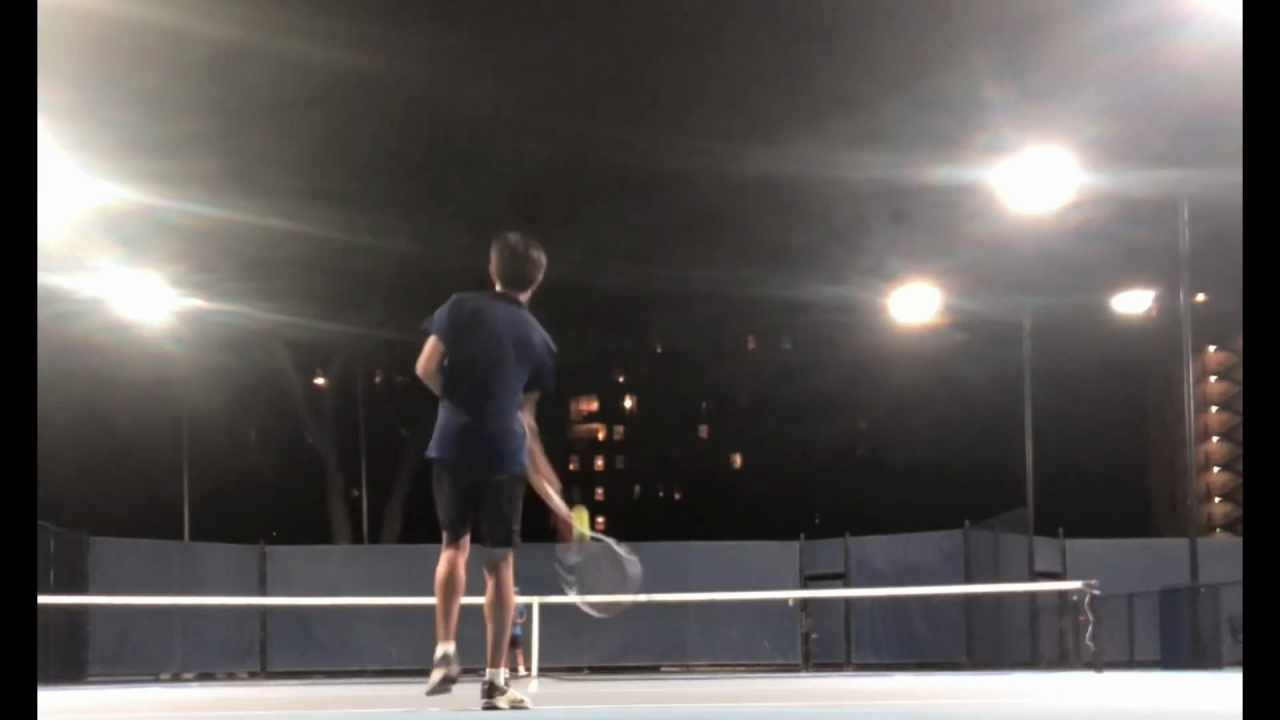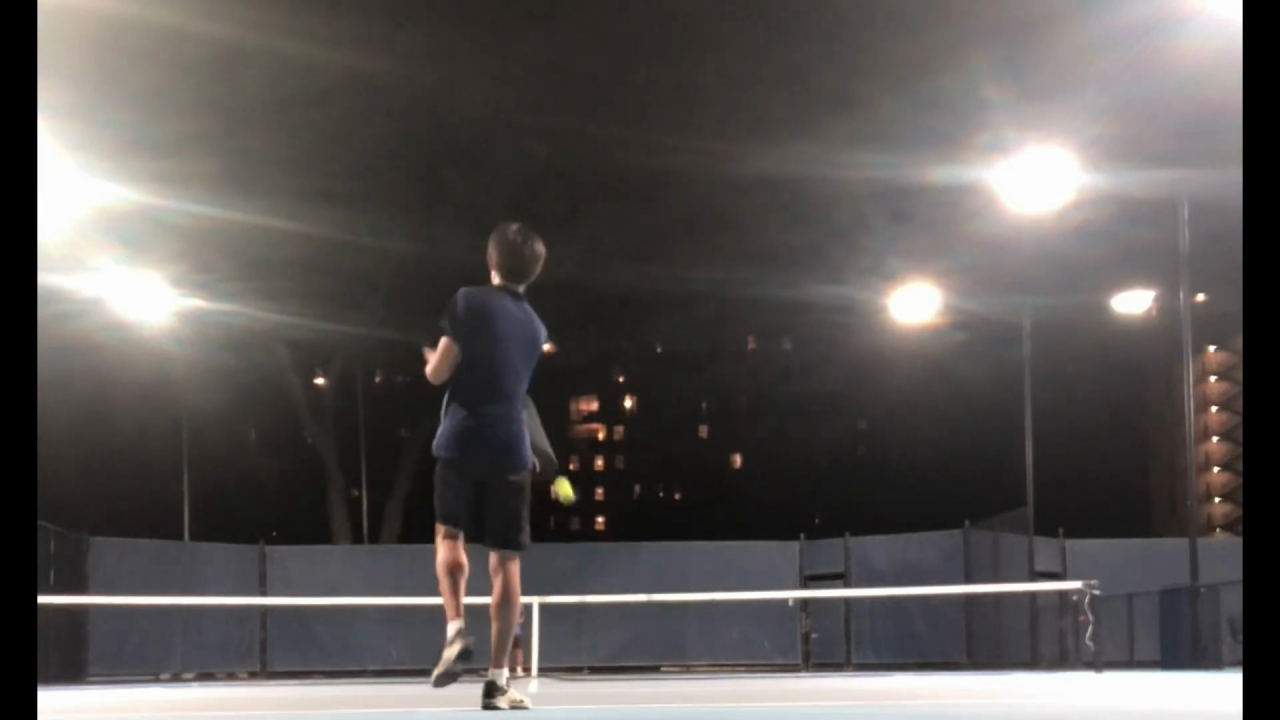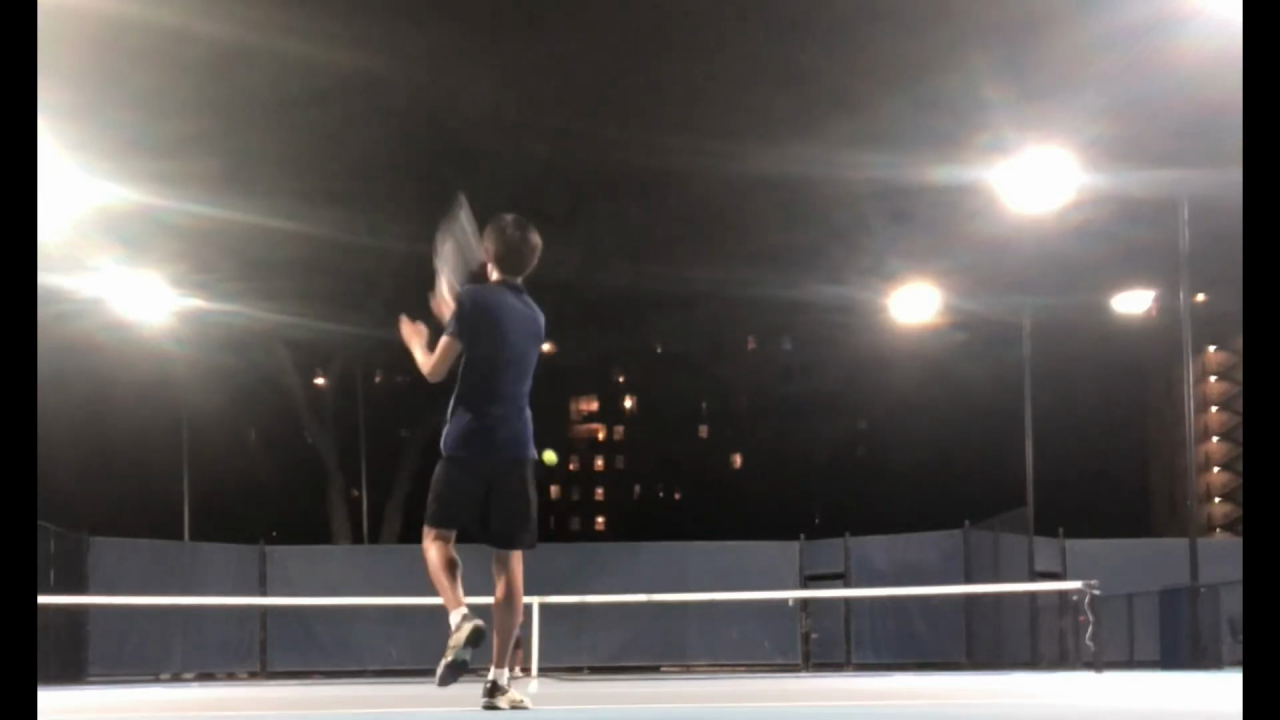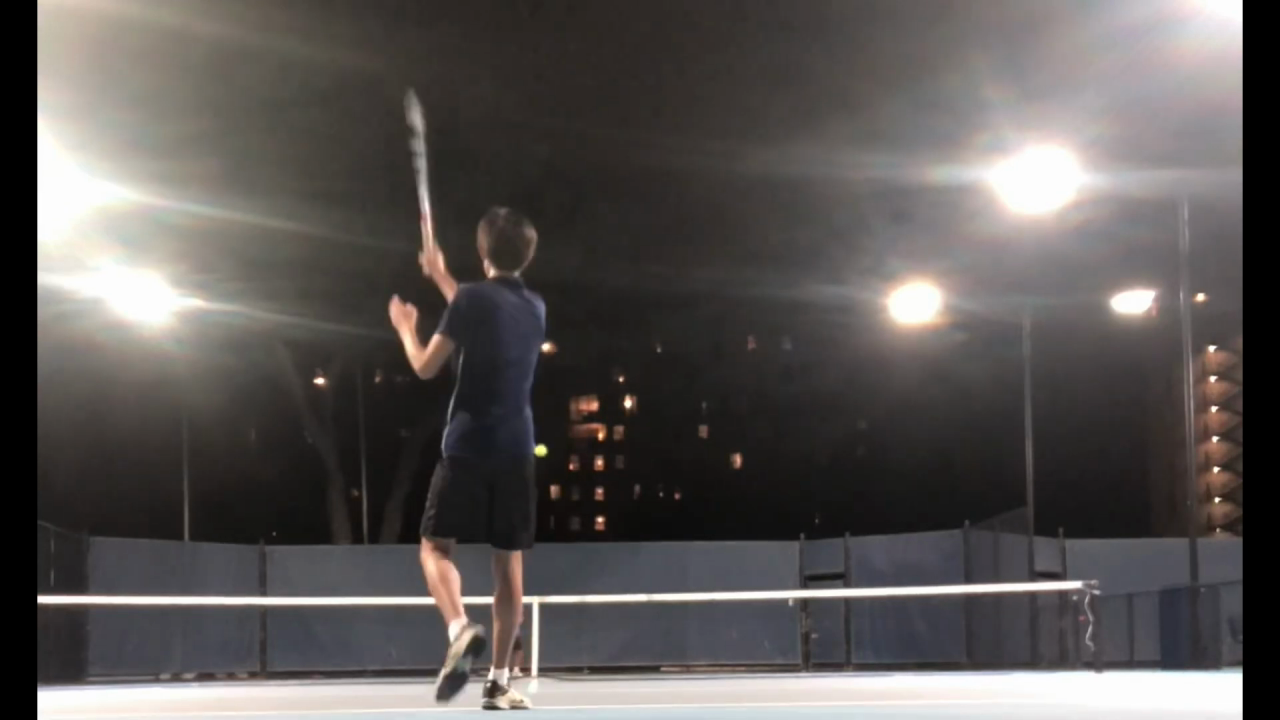
dt=0.1s
person 1, frame 1
left shoulder: (460, 306)
right shoulder: (540, 339)
left elbow: (426, 369)
right wrist: (545, 483)
left hip: (453, 446)
right hip: (504, 454)
left knee: (453, 547)
right knee: (499, 564)
left ankle: (444, 653)
right ankle: (496, 682)
person 1, frame 2
left shoulder: (469, 301)
right shoulder: (534, 327)
left elbow: (437, 371)
left wrist: (448, 378)
left hip: (459, 444)
right hip: (511, 452)
left knee: (449, 536)
right knee: (507, 565)
left ankle: (456, 632)
right ankle: (497, 682)
person 1, frame 3
left shoulder: (475, 300)
right shoulder: (534, 315)
left elbow: (436, 370)
left wrist: (415, 341)
left hip: (468, 443)
right hip: (516, 449)
left knee: (437, 536)
right knee: (510, 564)
left ankle: (461, 621)
right ankle: (499, 682)
person 1, frame 4
left shoulder: (472, 298)
right shoulder: (536, 308)
left elbow: (426, 367)
left wrist: (405, 326)
right wrist: (442, 275)
left hip: (468, 445)
right hip: (516, 449)
left knee: (435, 547)
right knee: (509, 565)
left ankle: (460, 631)
right ankle: (499, 682)
